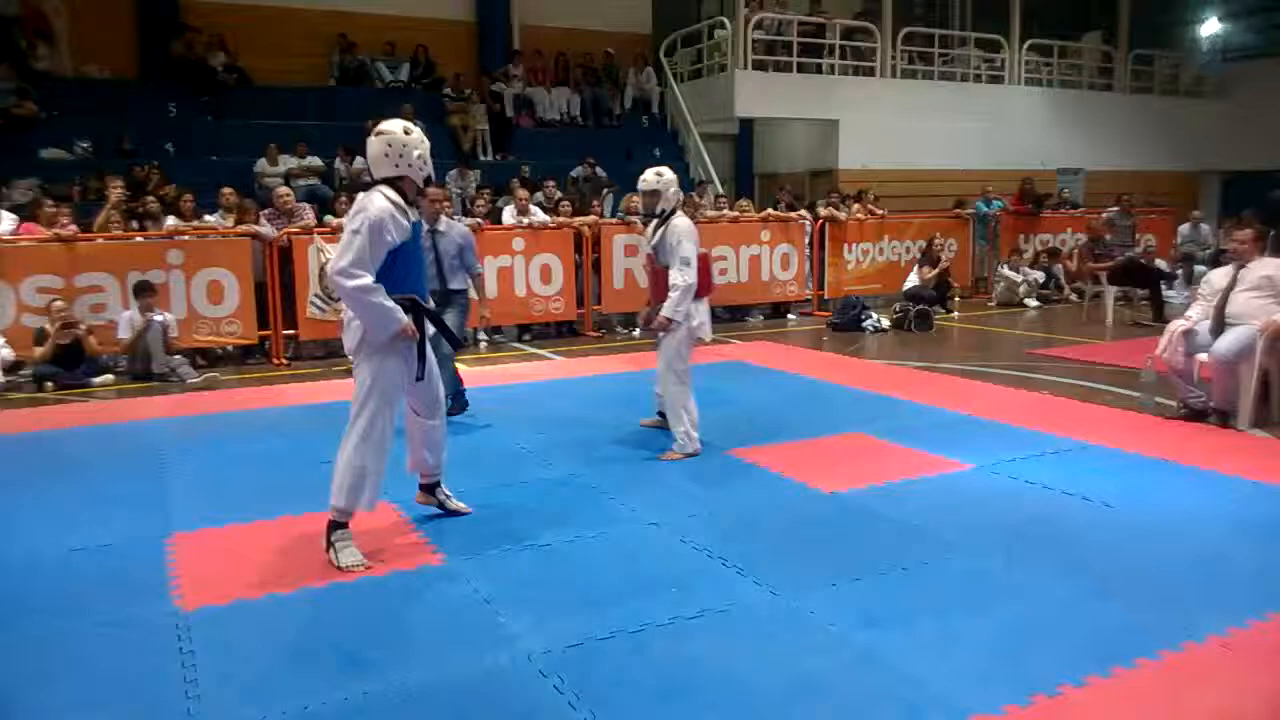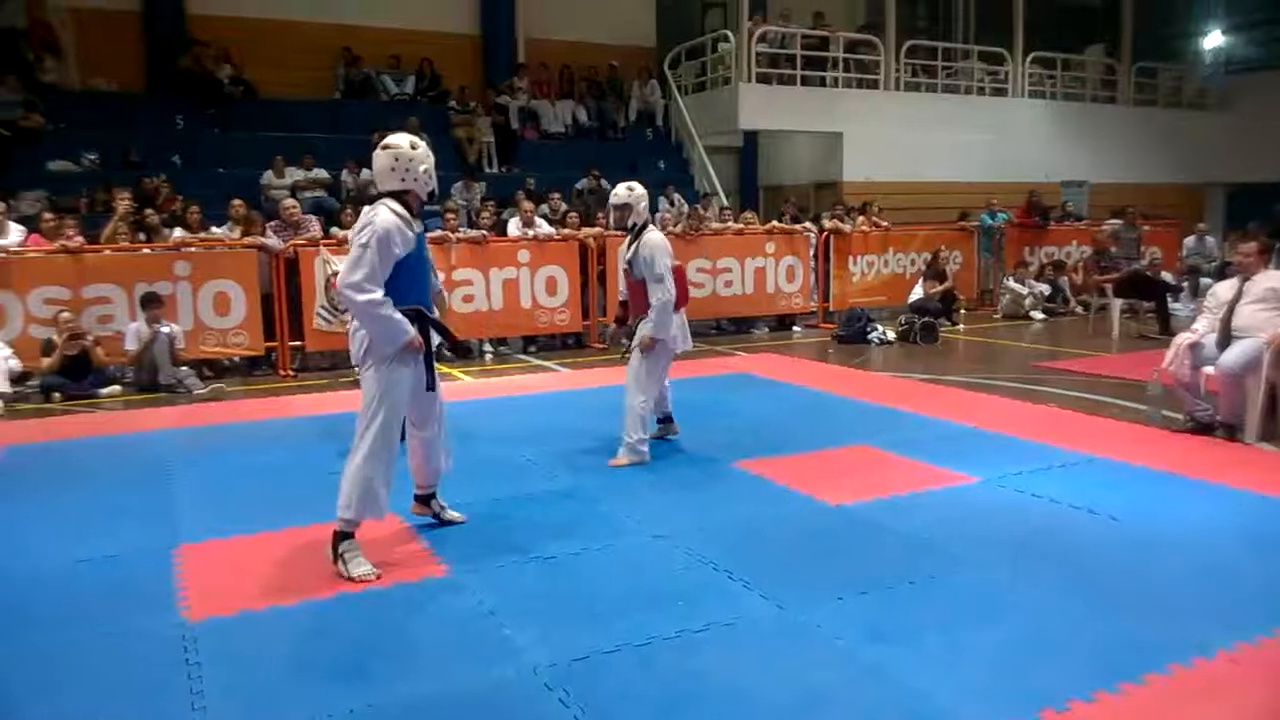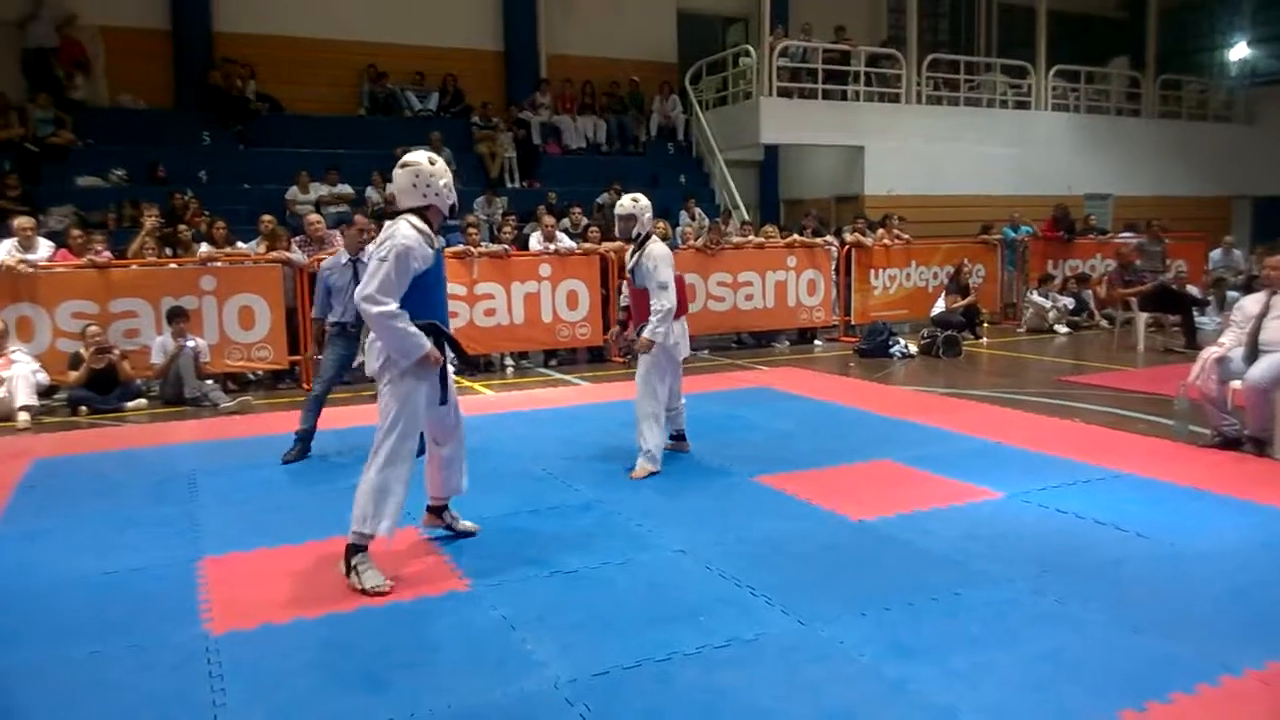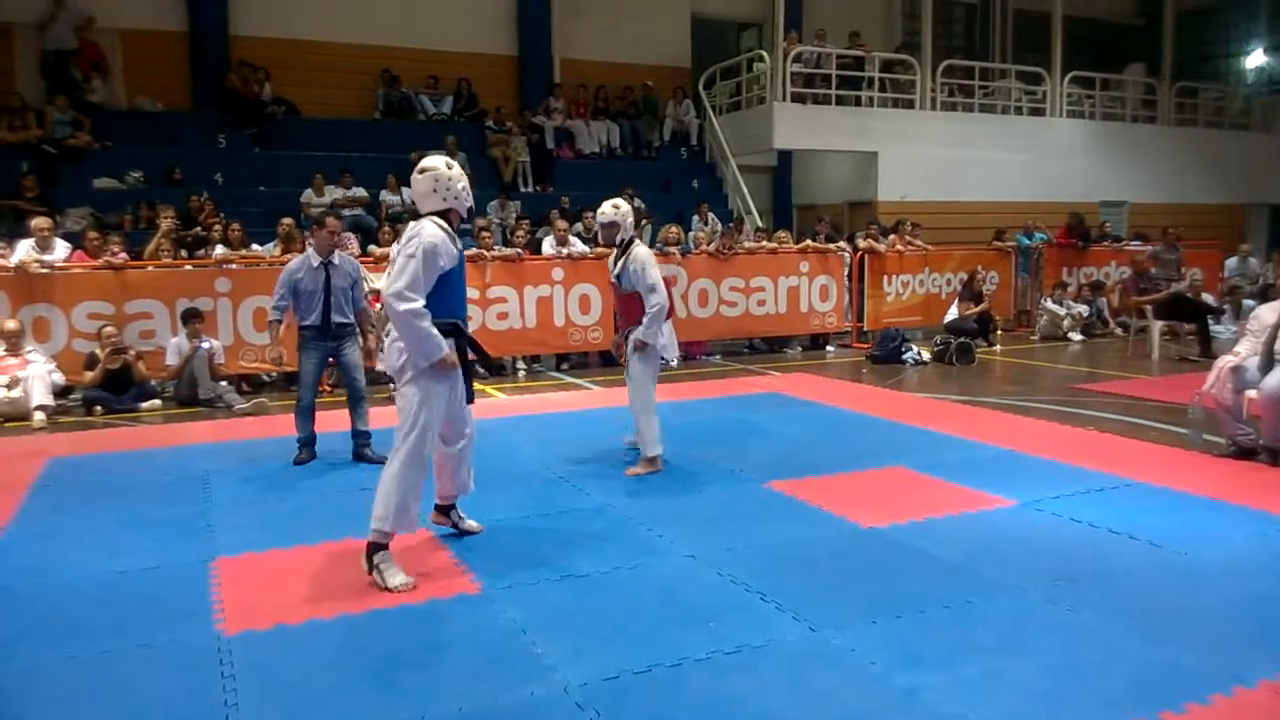
dt=0.4s
person 1, frame 1
left shoulder: (403, 208)
right shoulder: (375, 211)
right elbow: (345, 275)
right wrist: (393, 322)
left hip: (408, 330)
right hip: (382, 335)
left knee: (430, 407)
right knee: (371, 425)
left ankle: (431, 487)
right ankle: (338, 528)
person 1, frame 2
left shoulder: (407, 220)
right shoulder: (383, 223)
right elbow: (355, 288)
left wrist: (434, 290)
right wrist: (402, 334)
left hip: (411, 337)
right hip: (389, 344)
left knee: (428, 419)
right knee: (379, 434)
left ankle: (426, 497)
right ankle: (345, 540)
person 1, frame 3
left shoulder: (425, 236)
right shoulder: (403, 239)
right elbow: (371, 300)
right wrist: (416, 348)
left hip: (425, 353)
right hip: (406, 359)
left knee: (448, 431)
right knee: (395, 447)
left ankle: (439, 509)
right ankle: (357, 552)
person 1, frame 4
left shoulder: (442, 237)
right shoulder: (427, 238)
right elbow: (396, 299)
left wrist: (446, 347)
right wrist: (436, 350)
left hip: (442, 352)
right hip: (425, 357)
left knee: (457, 432)
right knee: (413, 445)
left ankle: (446, 508)
right ankle: (379, 550)
person 2, frame 1
left shoulder: (680, 228)
right shoulder: (657, 225)
left elbow: (686, 278)
left wrist: (669, 314)
right wrist: (652, 306)
left hip: (682, 311)
right hip: (669, 309)
left knee: (674, 373)
right knee: (667, 368)
left ankle: (687, 443)
right ankle: (666, 415)
person 2, frame 2
left shoulder: (652, 243)
right shoulder: (631, 240)
left elbow: (664, 294)
left wrist: (651, 333)
right wrist: (620, 320)
left hip: (660, 323)
right hip: (649, 321)
left knee: (638, 384)
right knee: (654, 377)
left ankle: (635, 449)
right ankle: (666, 421)
person 2, frame 3
left shoulder: (656, 253)
right shoulder: (635, 250)
left elbow: (666, 301)
left wrist: (650, 336)
right wrist: (622, 324)
left hip: (661, 331)
right hip: (657, 330)
left knee: (648, 393)
right knee: (668, 388)
left ankle: (649, 458)
right ankle: (678, 438)
person 2, frame 4
left shoulder: (640, 256)
right shoulder: (617, 256)
left elbow: (658, 301)
left wrist: (644, 336)
right wrist: (620, 334)
left hip: (647, 333)
right hip: (635, 332)
left knee: (641, 394)
right knee: (639, 391)
left ankle: (651, 457)
right ankle: (647, 436)
person 3, frame 1
left shoulder: (460, 232)
left elbow: (475, 270)
left wrist: (483, 304)
left hip: (455, 299)
right hip: (427, 300)
left knee: (445, 351)
right knee: (438, 353)
left ankle: (452, 398)
right ankle: (457, 397)
person 3, frame 2
left shoulder: (413, 249)
right shoulder: (369, 252)
left elbow: (433, 287)
right elbow: (361, 289)
left wrist: (443, 319)
left hip: (407, 317)
right hip: (382, 319)
left knee: (402, 370)
person 3, frame 3
right shoulder: (329, 267)
right elbow: (319, 310)
right wrist: (315, 345)
right hip: (340, 335)
right knee: (319, 391)
right ankle: (302, 443)
person 3, frame 4
left shoulder: (351, 266)
right shoulder: (295, 269)
left elbow: (359, 305)
right elbow: (278, 308)
left wrist: (368, 337)
right wrist: (274, 345)
left hip: (346, 335)
right hip: (312, 337)
left knee: (358, 389)
right knee: (306, 397)
left ankle: (362, 445)
right ankle: (307, 446)
person 4, frame 1
right shoulder: (1216, 274)
right elbow: (1202, 304)
right wrist: (1188, 320)
left hip: (1250, 327)
right hip: (1214, 326)
left knee: (1221, 353)
right knee: (1175, 344)
left ankle: (1222, 409)
right ankle: (1196, 404)
person 4, frame 2
right shoulder: (1221, 287)
right elbow: (1208, 316)
right wrist: (1195, 333)
left hip: (1256, 340)
right hip: (1220, 339)
left knee: (1227, 366)
right knee: (1181, 358)
left ankle: (1229, 422)
right ankle: (1203, 417)
person 4, frame 3
right shoulder: (1249, 301)
right elbow: (1235, 331)
right wrist: (1221, 346)
right hip: (1247, 353)
left knee: (1254, 381)
right knee: (1207, 372)
left ankle: (1257, 436)
right ankle: (1229, 432)
person 4, frame 4
right shoulder: (1265, 310)
right elbow: (1251, 339)
right wrist: (1236, 355)
right hip: (1264, 362)
right knee: (1223, 381)
right ankle: (1244, 442)
